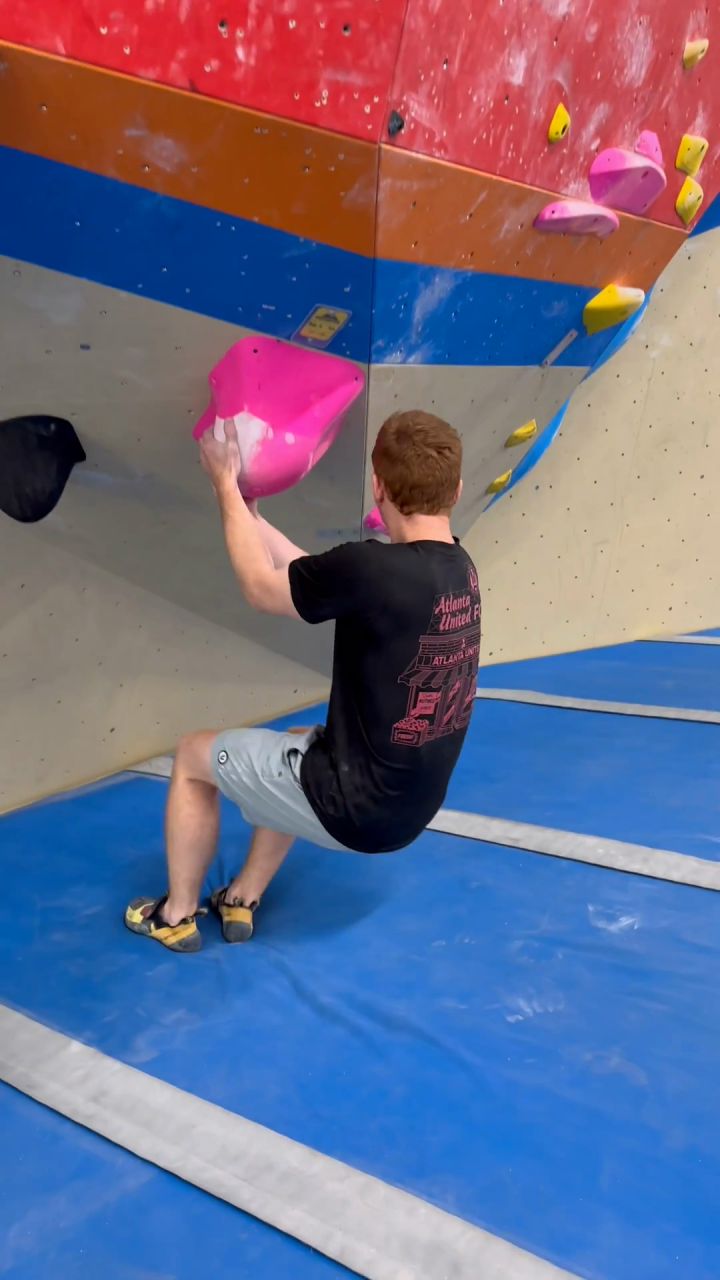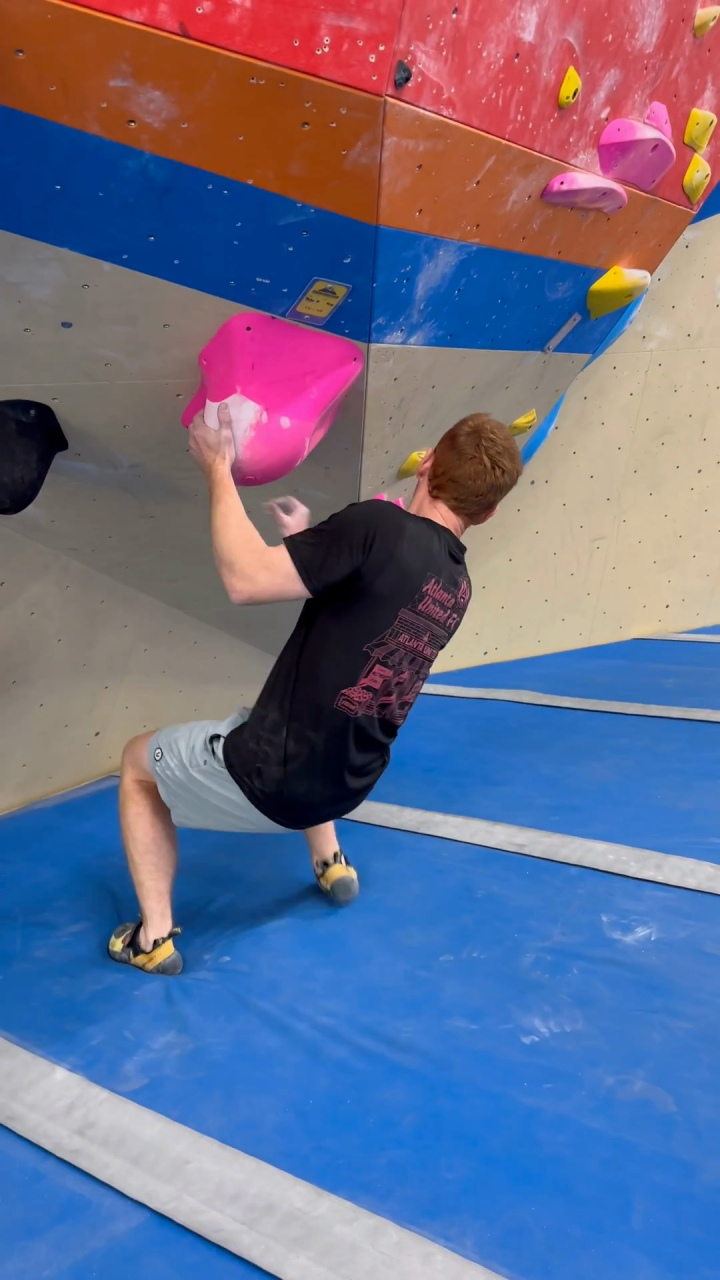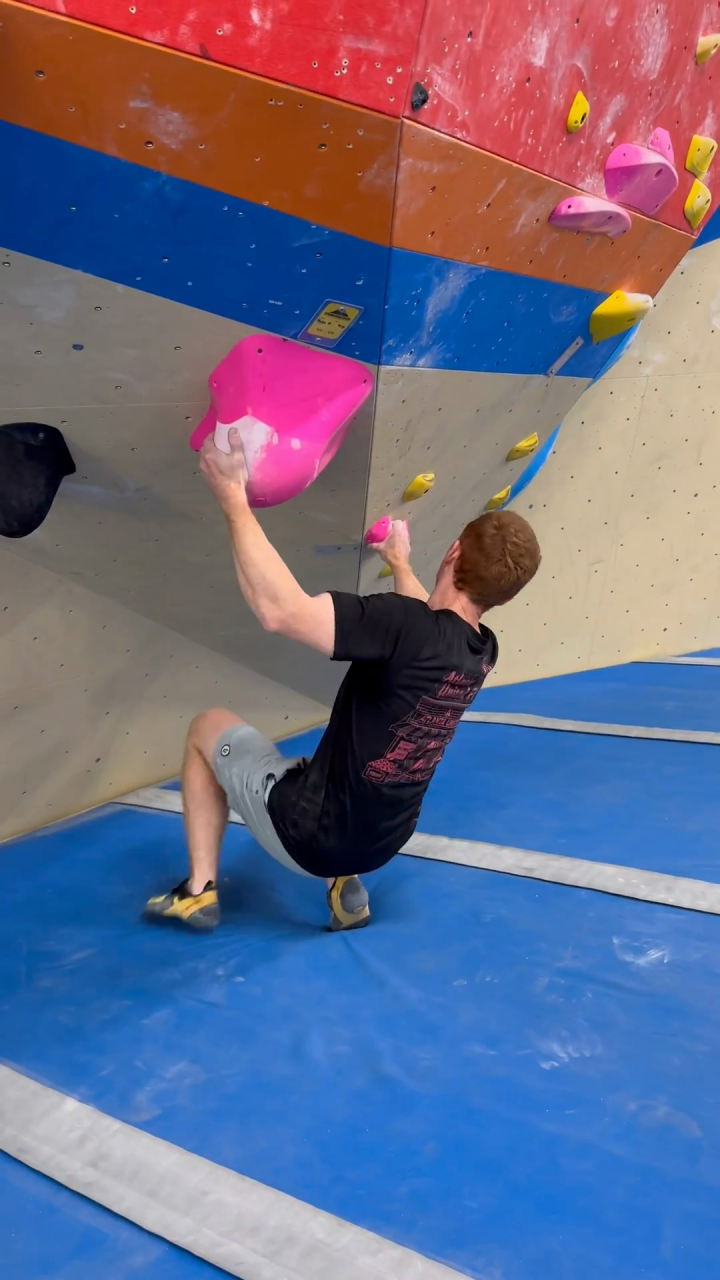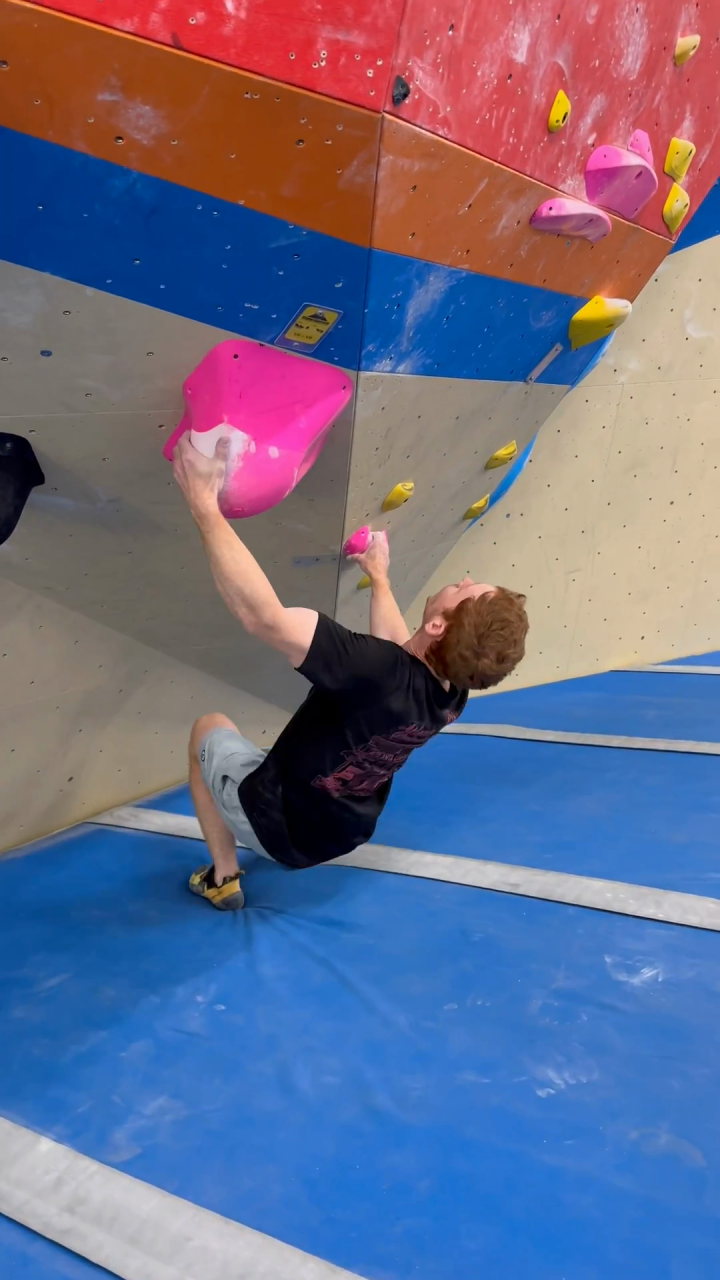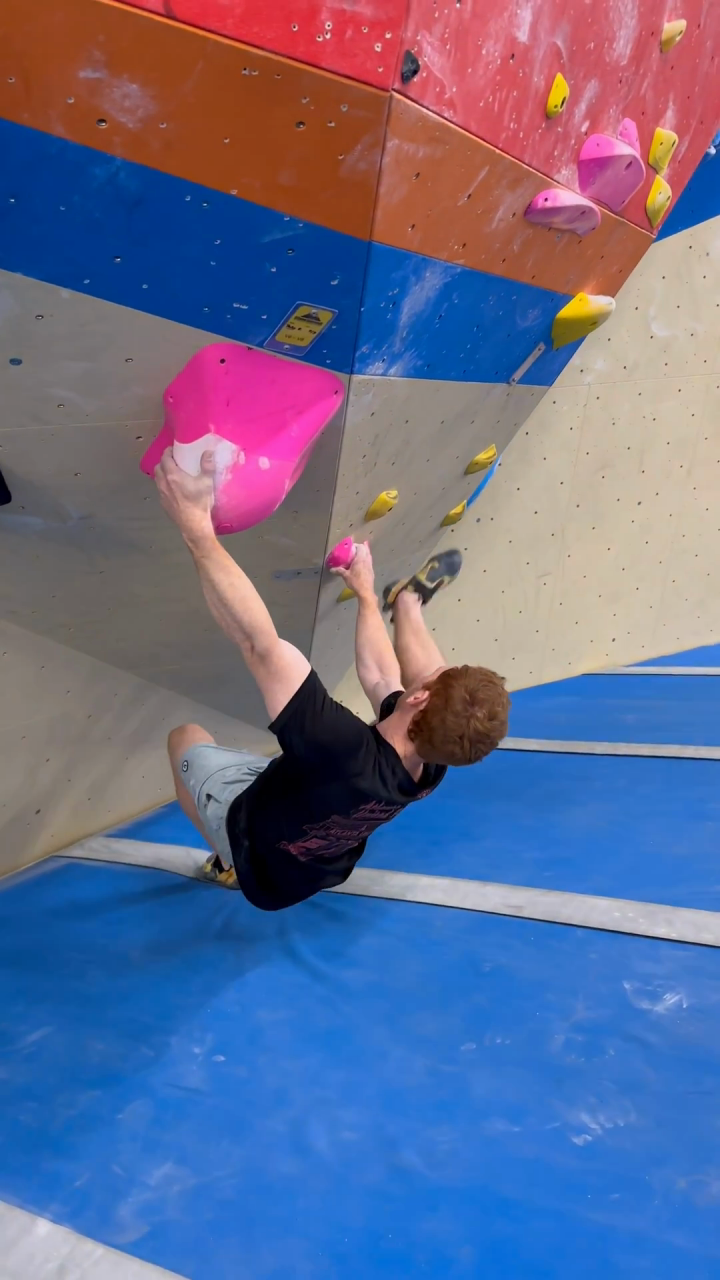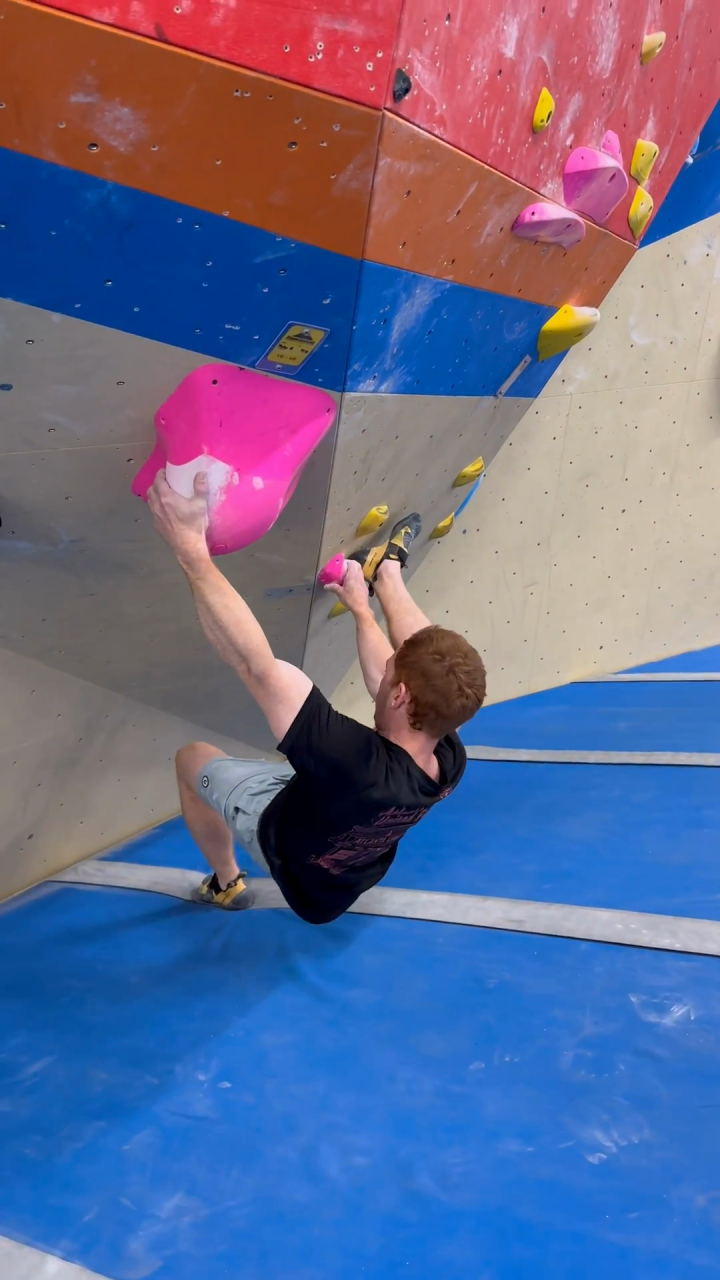
dt=0.7s
person 1, frame 1
left shoulder: (373, 569)
right shoulder: (461, 571)
left elbow: (262, 588)
left wrist: (226, 484)
right wrist: (251, 518)
left hip: (356, 808)
right hip: (412, 802)
left knee: (195, 755)
right knee: (296, 746)
left ankle: (177, 915)
right ankle: (242, 900)
person 1, frame 2
left shoulder: (378, 526)
right shoulder: (458, 585)
left elbow: (244, 580)
left wrist: (218, 470)
right wrist: (306, 540)
left hip: (273, 777)
right hip: (348, 785)
left knee: (139, 760)
left ankle: (154, 938)
right ankle: (330, 863)
person 1, frame 3
left shoulder: (402, 625)
right shoulder: (481, 652)
left elbow: (279, 610)
left wrist: (234, 497)
right wrist: (399, 564)
left hip: (308, 833)
right hip: (380, 840)
left knee: (209, 727)
left ankle: (200, 892)
right ankle: (348, 887)
person 1, frame 4
left shoulder: (373, 670)
right shoulder: (453, 696)
left elbow: (262, 614)
left wrist: (204, 505)
right wrist: (378, 577)
left hip: (275, 822)
right hip: (341, 832)
left knee: (210, 727)
left ankle: (223, 879)
person 1, frame 5
left shoulder: (341, 749)
right shoulder: (432, 767)
left elbow: (260, 644)
right elbow: (378, 677)
left wrist: (197, 530)
right wrist: (365, 593)
left hip: (258, 857)
left knee: (186, 738)
left ankle: (226, 865)
right ankle: (408, 601)
person 1, frame 6
left shoulder: (349, 759)
right shoulder: (450, 763)
left elbow: (257, 665)
right elbow: (388, 688)
left wrist: (190, 549)
right wrist: (360, 611)
left hip: (283, 835)
left knee: (192, 758)
right knee: (440, 656)
left ankle: (226, 884)
right ankle: (385, 571)
